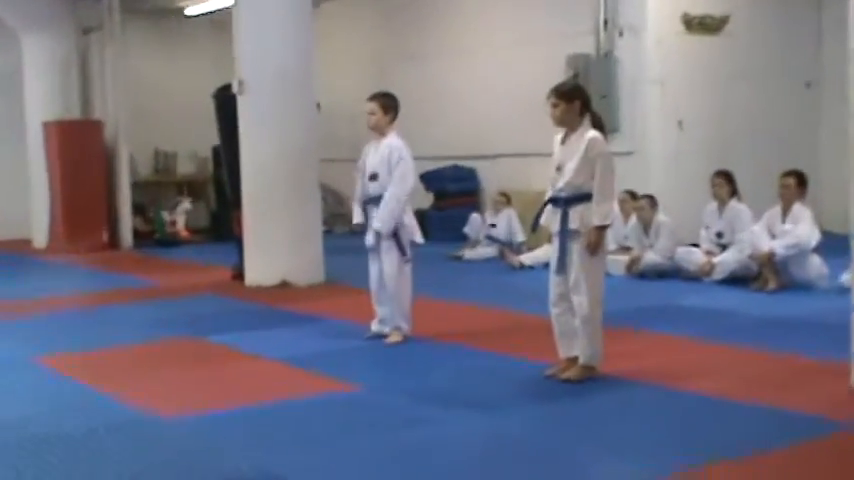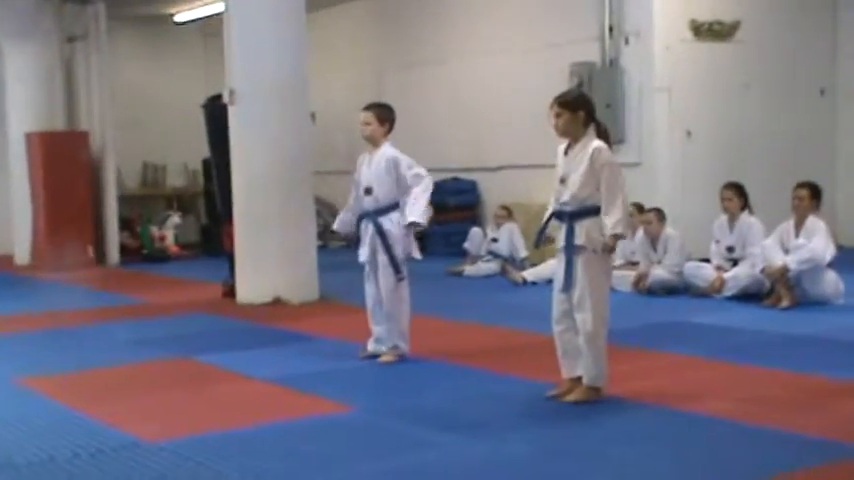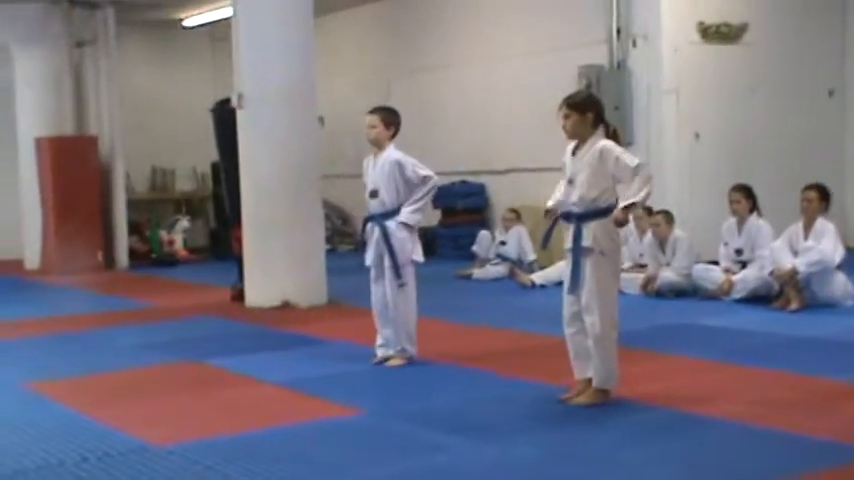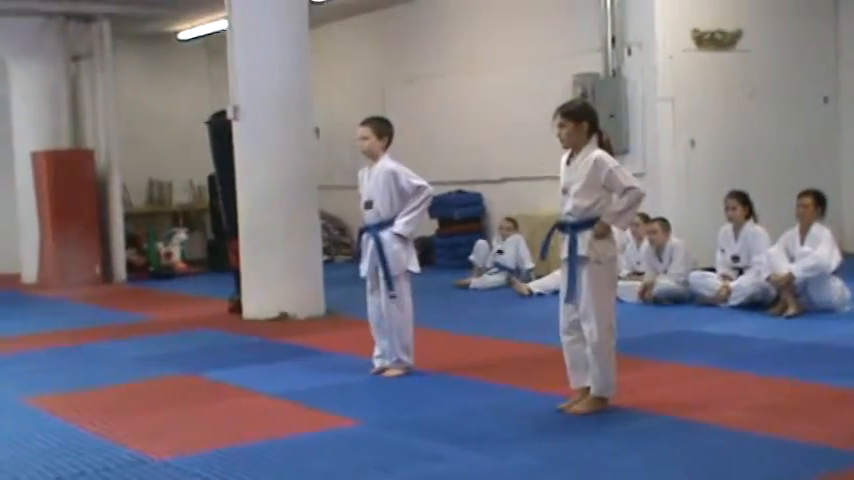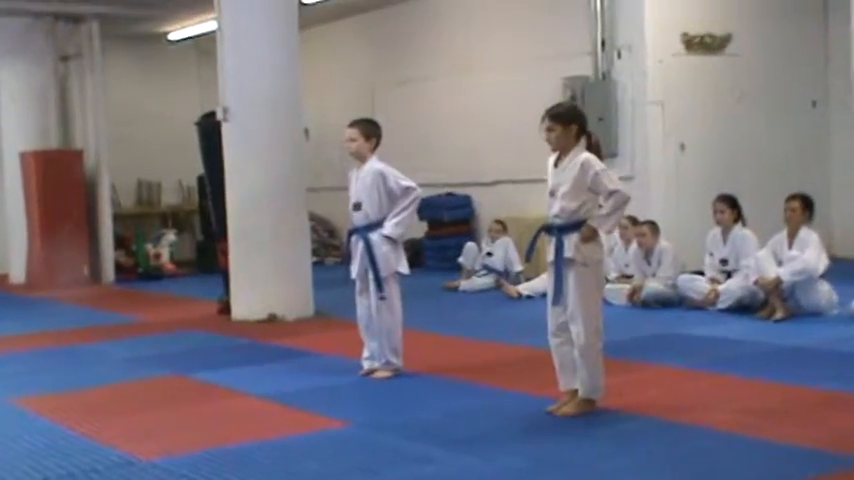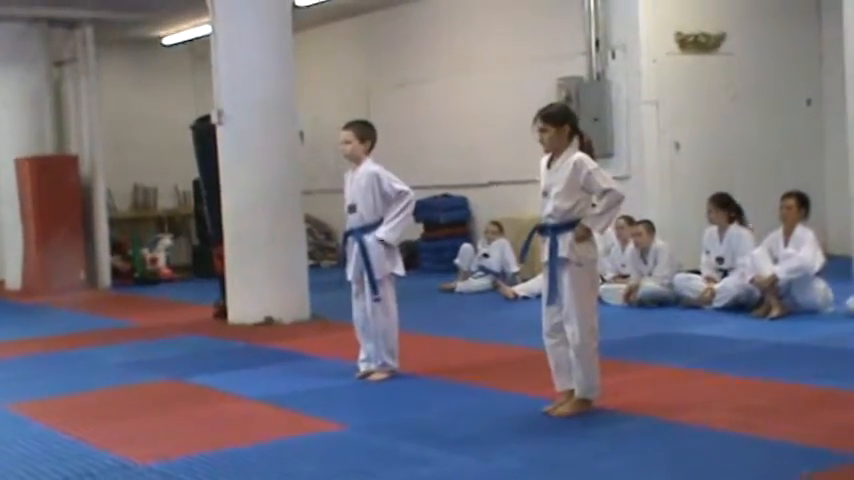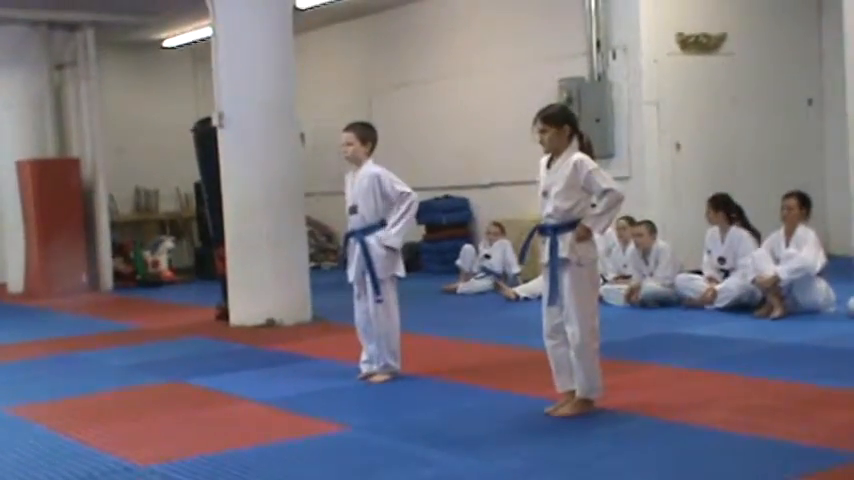
dt=0.2s
person 1, frame 1
left shoulder: (593, 140)
right shoulder: (560, 141)
left elbow: (603, 187)
left wrist: (598, 227)
right wrist: (548, 221)
left hip: (585, 222)
right hip: (562, 222)
left knee: (585, 294)
right knee: (559, 295)
left ankle: (587, 361)
right ankle: (569, 356)
person 1, frame 2
left shoulder: (597, 150)
right shoulder: (564, 151)
left elbow: (614, 194)
left wrist: (613, 232)
right wrist: (550, 225)
left hip: (590, 237)
right hip: (567, 237)
left knee: (589, 313)
right knee: (562, 312)
left ankle: (592, 382)
right ankle: (573, 376)
person 1, frame 3
left shoulder: (605, 150)
right shoulder: (572, 151)
left elbow: (641, 174)
left wrist: (624, 207)
right wrist: (555, 203)
left hip: (599, 238)
right hip: (576, 237)
left knee: (598, 315)
right knee: (573, 314)
left ankle: (602, 385)
right ankle: (584, 378)
person 1, frame 4
left shoulder: (599, 160)
right shoulder: (567, 160)
left elbow: (634, 191)
left wrist: (609, 222)
right wrist: (567, 231)
left hip: (594, 247)
right hip: (572, 247)
left knee: (596, 323)
right knee: (570, 323)
left ankle: (600, 393)
right ankle: (582, 387)
person 1, frame 5
left shoulder: (587, 163)
right shoulder: (554, 162)
left elbow: (619, 195)
left wrist: (596, 226)
right wrist: (556, 235)
left hip: (581, 250)
right hip: (558, 249)
left knee: (584, 326)
right knee: (558, 325)
left ankle: (588, 395)
right ankle: (570, 390)
person 1, frame 6
left shoulder: (579, 162)
right shoulder: (546, 163)
left elbow: (613, 194)
left wrist: (589, 225)
right wrist: (549, 235)
left hip: (575, 250)
right hip: (553, 249)
left knee: (579, 325)
right knee: (553, 326)
left ankle: (584, 395)
right ankle: (567, 390)
person 1, frame 7
left shoulder: (579, 163)
right shoulder: (546, 164)
left elbow: (613, 194)
left wrist: (590, 226)
right wrist: (549, 235)
left hip: (575, 251)
right hip: (552, 250)
left knee: (580, 326)
right knee: (553, 327)
left ankle: (585, 396)
right ankle: (569, 391)
person 2, frame 1
left shoulder: (396, 146)
right shoulder: (369, 149)
left elbow: (403, 185)
left wrist: (385, 220)
right wrist: (361, 215)
left hip: (393, 219)
right hip: (374, 217)
left knee: (395, 273)
right knee: (377, 275)
left ankle: (399, 326)
right ankle: (384, 323)
person 2, frame 2
left shoulder: (392, 158)
right shoulder: (363, 160)
left elbow: (422, 181)
left wrist: (413, 216)
right wrist: (344, 222)
left hip: (390, 230)
right hip: (369, 230)
left knee: (392, 290)
right knee: (374, 291)
left ankle: (396, 346)
right ankle: (379, 342)
person 2, frame 3
left shoulder: (397, 160)
right shoulder: (369, 162)
left elbow: (429, 180)
left wrist: (409, 215)
right wrist: (373, 224)
left hip: (396, 234)
right hip: (376, 233)
left knee: (399, 293)
right knee: (379, 295)
left ankle: (404, 350)
right ankle: (387, 346)
person 2, frame 4
left shoulder: (391, 170)
right shoulder: (364, 173)
left elbow: (423, 191)
left wrist: (403, 226)
right wrist: (371, 233)
left hip: (391, 244)
right hip: (372, 243)
left knee: (395, 303)
right knee: (376, 305)
left ankle: (401, 360)
right ankle: (384, 357)
person 2, frame 5
left shoulder: (380, 171)
right shoulder: (354, 174)
left elbow: (412, 192)
left wrist: (392, 228)
right wrist: (358, 237)
left hip: (380, 245)
right hip: (361, 245)
left knee: (384, 306)
right knee: (365, 307)
left ankle: (390, 362)
right ankle: (373, 359)
person 2, frame 6
left shoulder: (375, 173)
right shoulder: (349, 176)
left elbow: (405, 196)
left wrist: (387, 234)
right wrist: (353, 239)
left hip: (375, 248)
right hip: (357, 246)
left knee: (380, 307)
right knee: (361, 309)
left ankle: (386, 363)
right ankle: (370, 361)
person 2, frame 7
left shoulder: (377, 174)
right shoulder: (350, 177)
left elbow: (408, 198)
left wrist: (390, 237)
right wrist: (355, 240)
left hip: (376, 249)
right hip: (358, 248)
left knee: (382, 309)
right knee: (363, 310)
left ankle: (387, 365)
right ankle: (371, 362)
